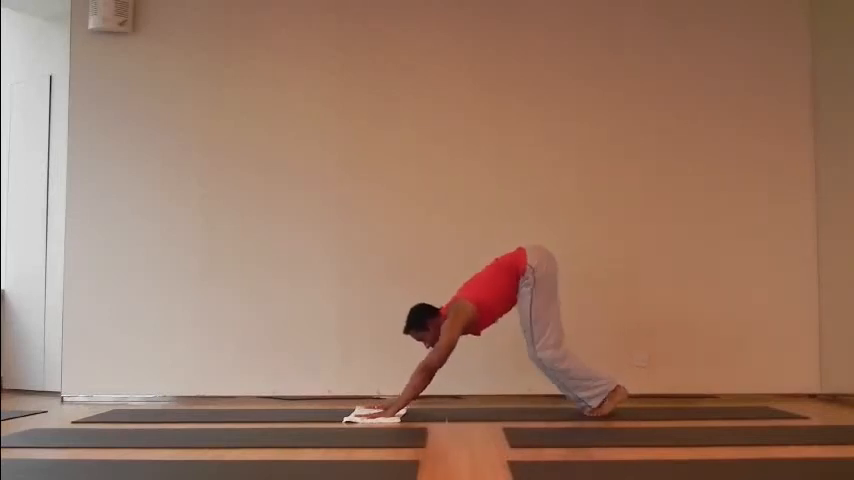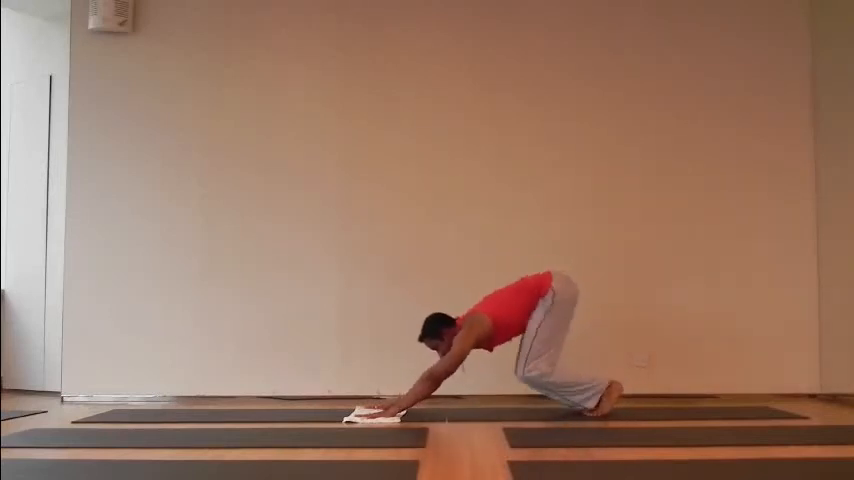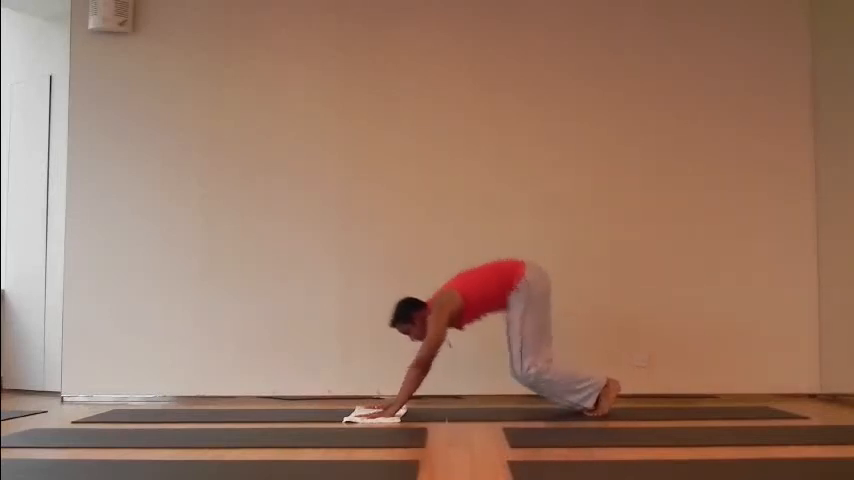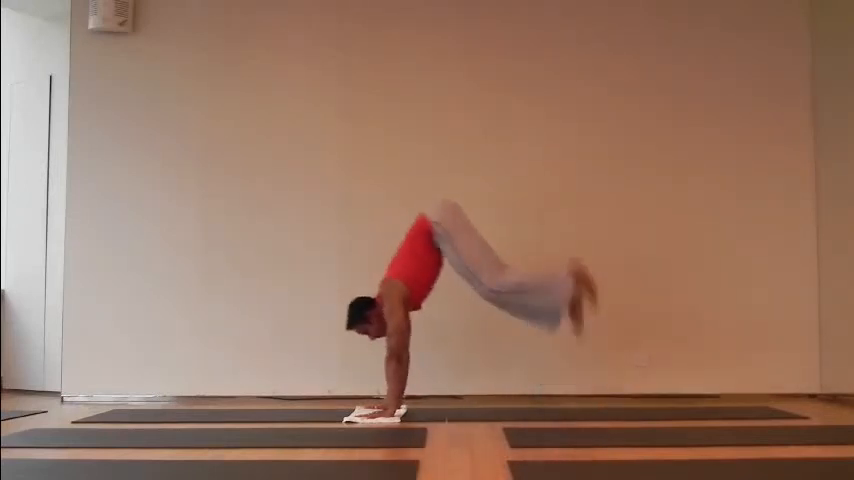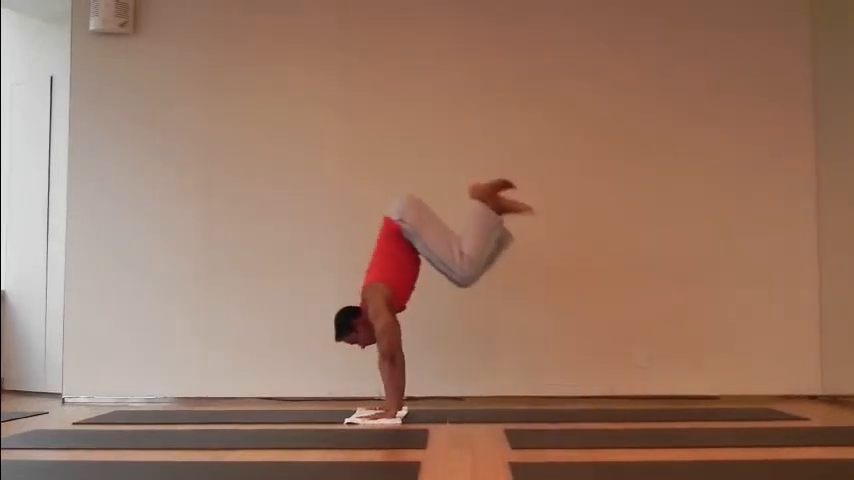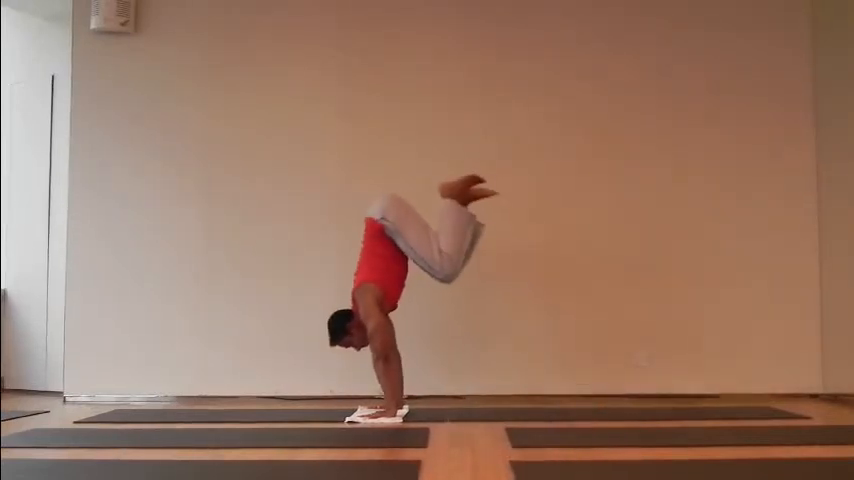
dt=0.3s
person 1, frame 1
left shoulder: (454, 320)
right shoulder: (452, 317)
left elbow: (427, 368)
right elbow: (428, 367)
left wrist: (397, 406)
right wrist: (400, 400)
left hip: (532, 266)
right hip: (529, 267)
left knee: (542, 351)
right knee: (541, 350)
left ankle: (606, 391)
right ankle: (601, 393)
person 1, frame 2
left shoulder: (470, 332)
right shoulder: (467, 328)
left elbow: (434, 376)
right elbow: (434, 376)
left wrist: (398, 406)
right wrist: (401, 402)
left hip: (554, 291)
right hip: (548, 290)
left knee: (530, 371)
right knee: (532, 369)
left ankle: (604, 390)
right ankle: (598, 394)
person 1, frame 3
left shoulder: (437, 313)
right shoulder: (436, 312)
left elbow: (421, 363)
right elbow: (421, 365)
left wrist: (395, 405)
right wrist: (399, 400)
left hip: (524, 281)
right hip: (521, 281)
left knee: (526, 370)
right knee: (529, 366)
left ankle: (600, 388)
right ankle: (596, 392)
person 1, frame 4
left shoulder: (390, 302)
right shoulder: (396, 303)
left elbow: (395, 356)
right elbow: (400, 356)
left wrist: (391, 405)
right wrist: (394, 400)
right hip: (440, 227)
left knee: (494, 285)
right knee: (497, 286)
left ankle: (569, 282)
right ankle: (567, 292)
person 1, frame 5
left shoulder: (375, 304)
right shoulder: (380, 306)
left elbow: (388, 357)
right elbow: (393, 356)
left wrist: (393, 406)
right wrist: (396, 403)
right hip: (405, 223)
left knee: (465, 271)
right knee: (466, 269)
left ankle: (484, 202)
right ankle: (487, 206)
person 1, frame 6
left shoulder: (366, 305)
left elbow: (383, 358)
right elbow: (388, 356)
left wrist: (392, 406)
right wrist: (395, 402)
right hip: (387, 221)
left ankle: (454, 198)
right ankle: (456, 200)
